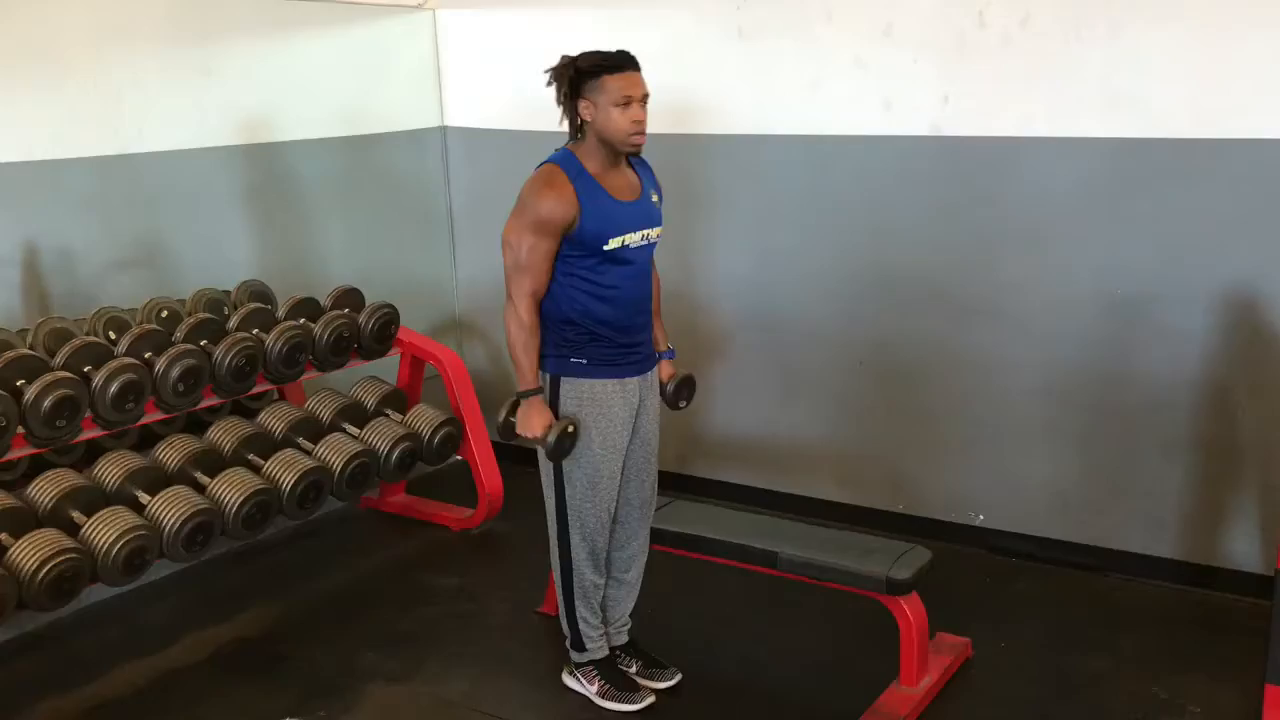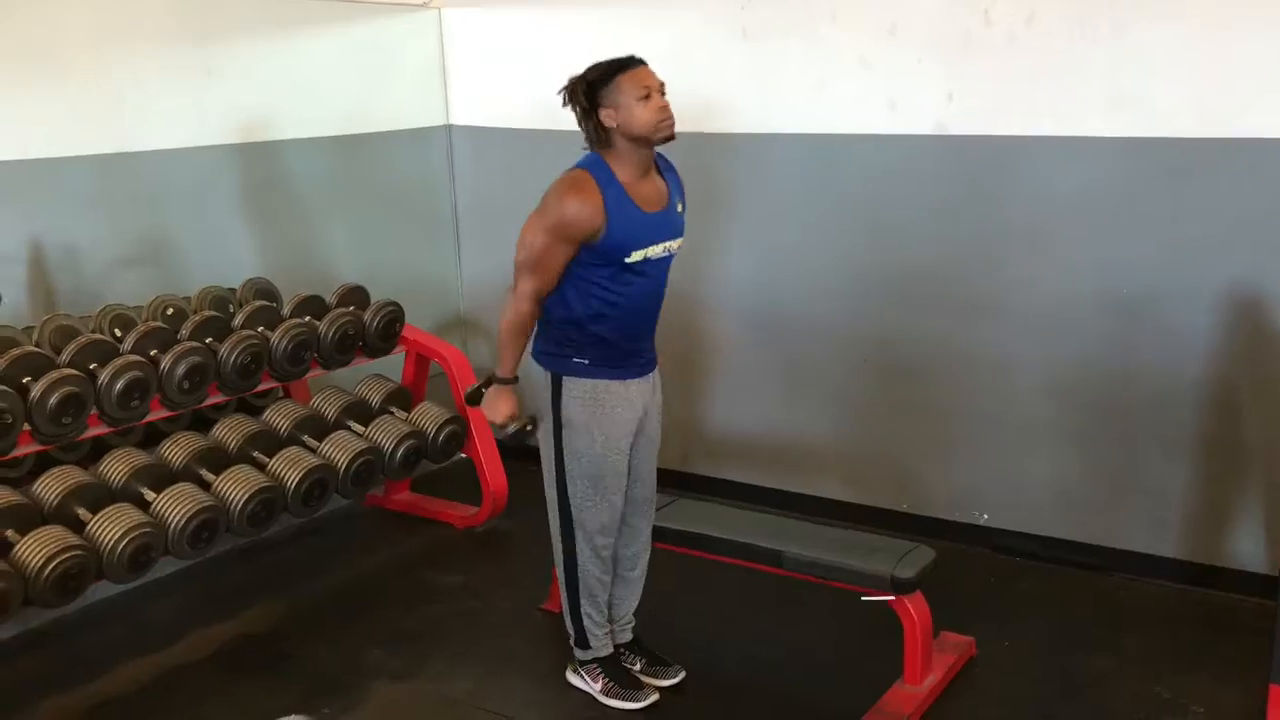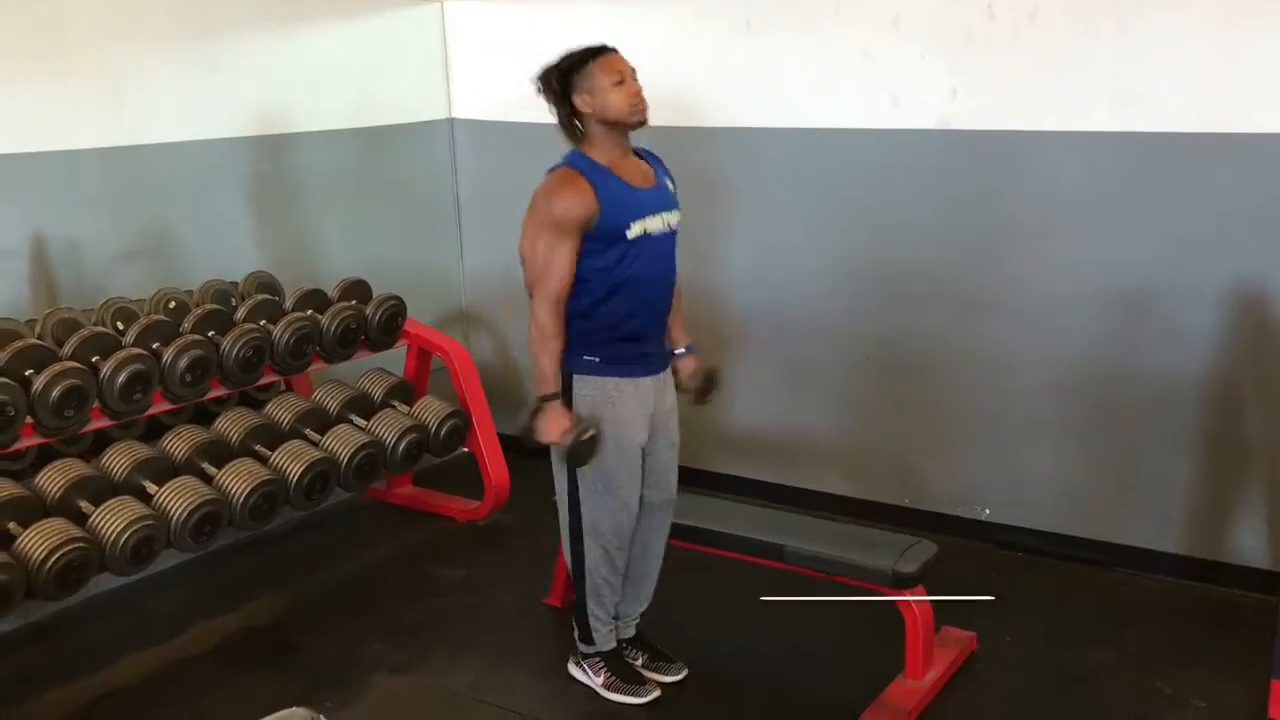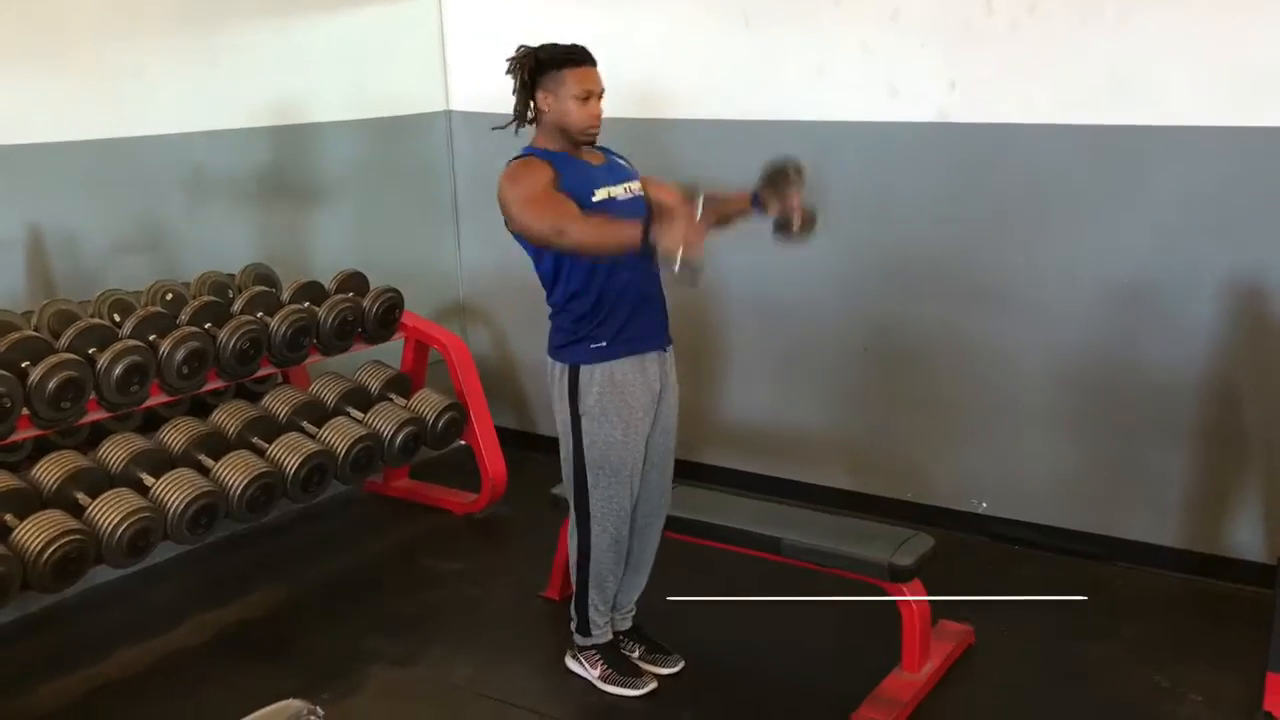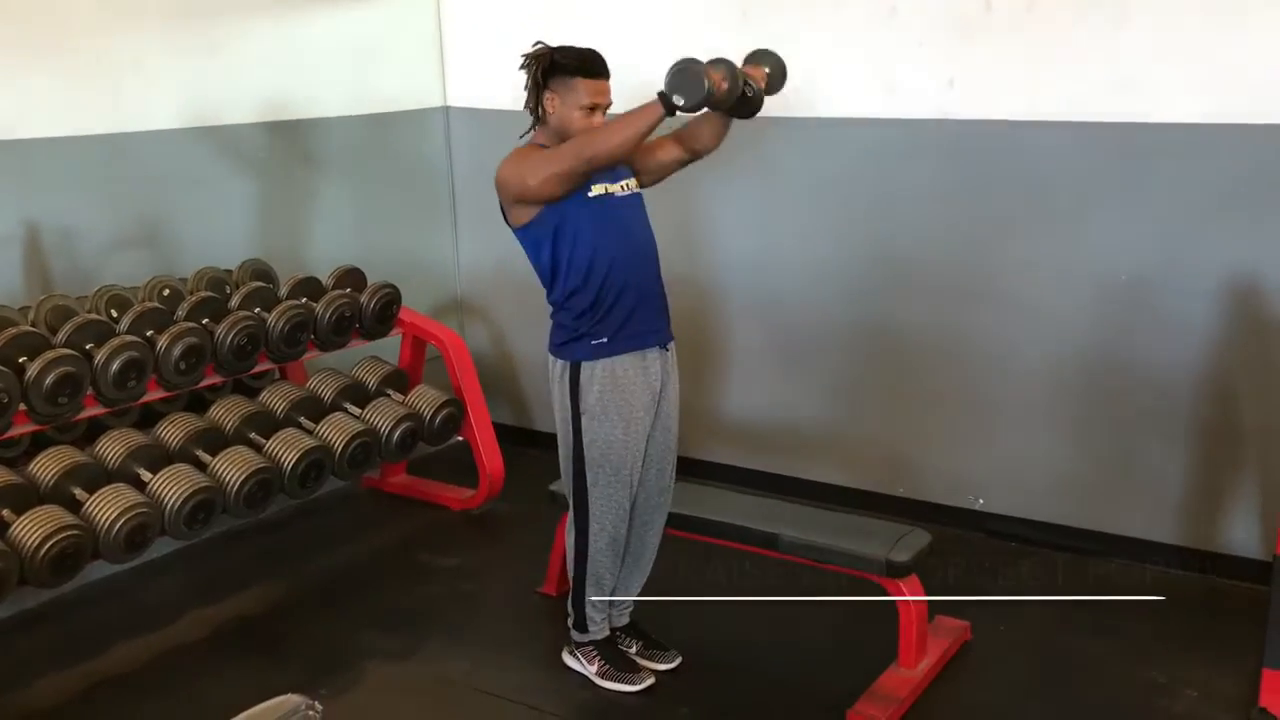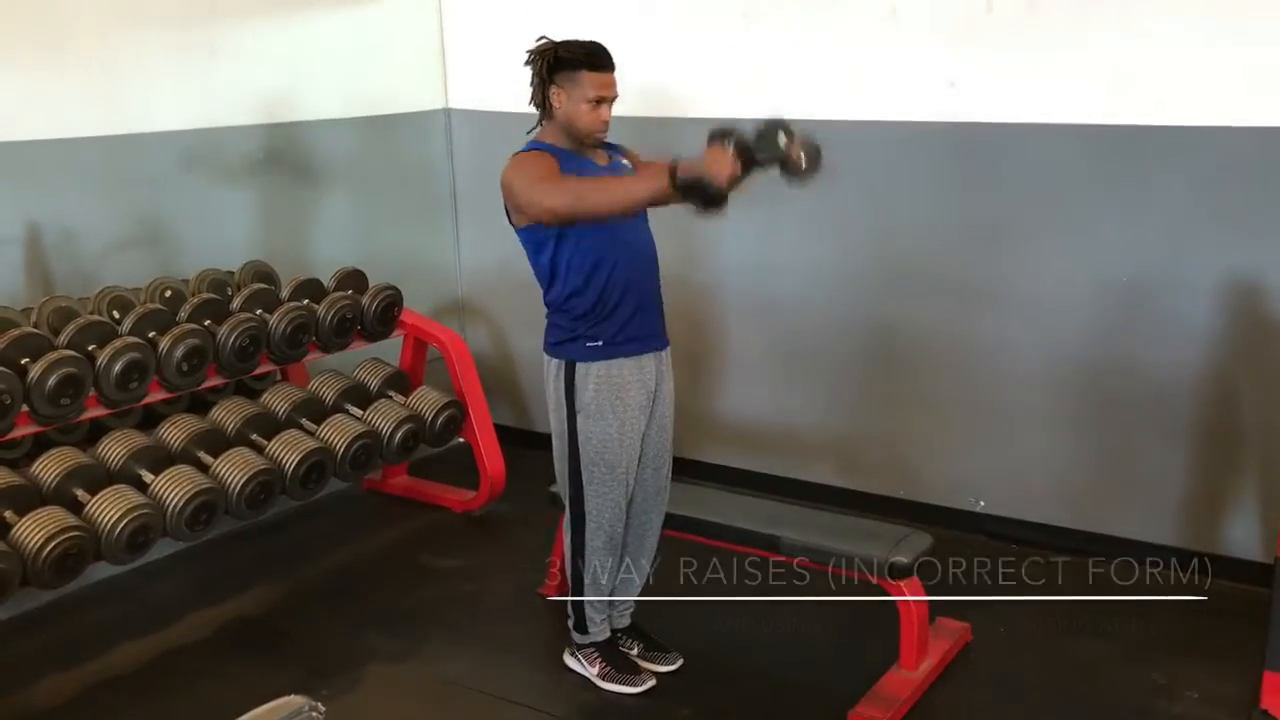
dt=0.3s
person 1, frame 1
left shoulder: (643, 177)
right shoulder: (553, 191)
right elbow: (521, 300)
left wrist: (662, 349)
right wrist: (530, 396)
left hip: (638, 375)
right hip: (580, 382)
left knee: (633, 515)
right knee: (584, 522)
left ankle: (617, 638)
right ankle: (585, 657)
person 1, frame 2
left shoulder: (668, 180)
right shoulder: (580, 197)
right elbow: (526, 293)
right wrist: (502, 383)
left hip: (640, 374)
right hip: (581, 381)
left knee: (636, 513)
right knee: (591, 521)
left ankle: (622, 634)
right ankle: (590, 655)
person 1, frame 3
left shoulder: (656, 171)
right shoulder: (569, 191)
right elbow: (546, 303)
left wrist: (680, 349)
right wrist: (551, 399)
left hip: (654, 374)
right hip: (594, 378)
left knee: (655, 510)
right knee: (605, 519)
left ankle: (625, 630)
right ankle: (592, 649)
person 1, frame 4
left shoulder: (612, 163)
right shoulder: (526, 178)
left elbow: (688, 209)
right elbow: (570, 231)
left wrist: (754, 200)
right wrist: (651, 231)
left hip: (652, 351)
right hip: (594, 366)
left knee: (649, 502)
right knee: (604, 508)
left ankle: (621, 622)
right ankle: (590, 641)
person 1, frame 5
left shoulder: (615, 158)
right shoulder: (522, 172)
left elbow: (694, 146)
right elbow: (584, 156)
right wrist: (669, 100)
left hip: (656, 351)
right hip: (595, 364)
left knee: (650, 499)
right knee: (602, 505)
left ankle: (618, 618)
right ankle: (587, 639)
person 1, frame 6
left shoulder: (617, 160)
right shoulder: (528, 171)
right elbow: (585, 200)
left wrist: (742, 158)
right wrist: (685, 172)
left hip: (650, 353)
right hip: (589, 364)
left knee: (647, 500)
right knee: (599, 505)
left ankle: (618, 620)
right ankle: (587, 638)
